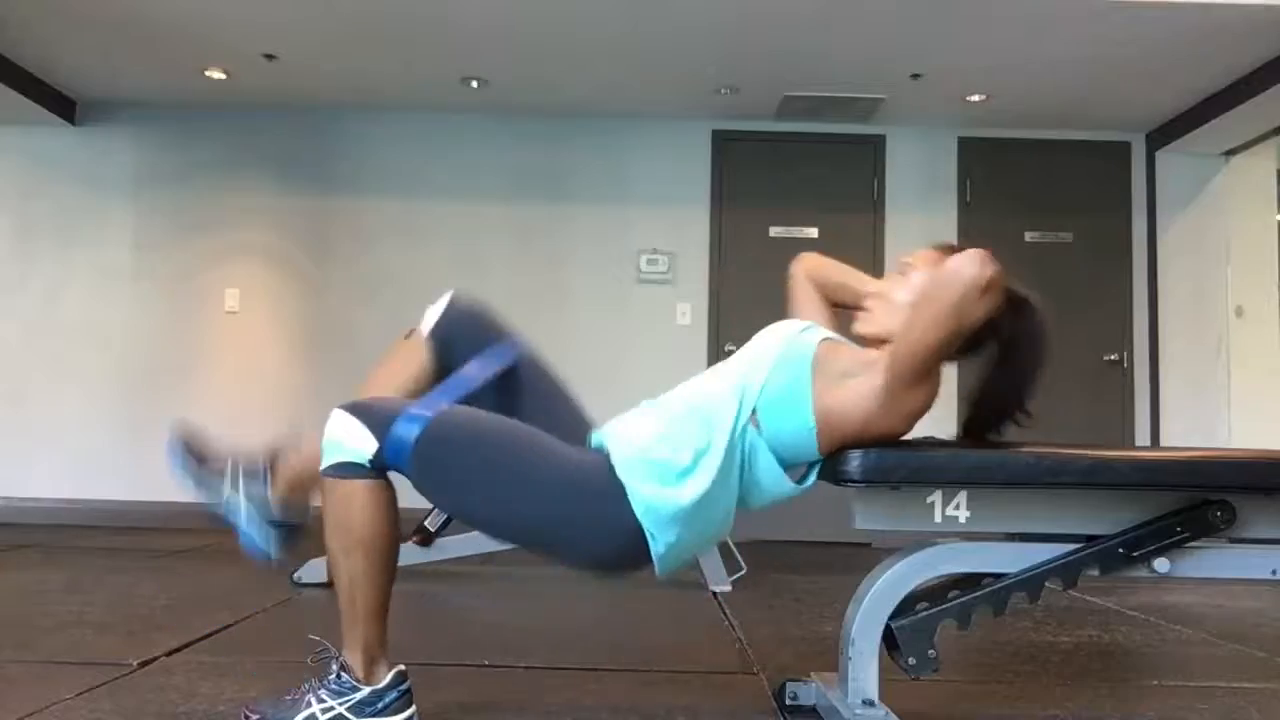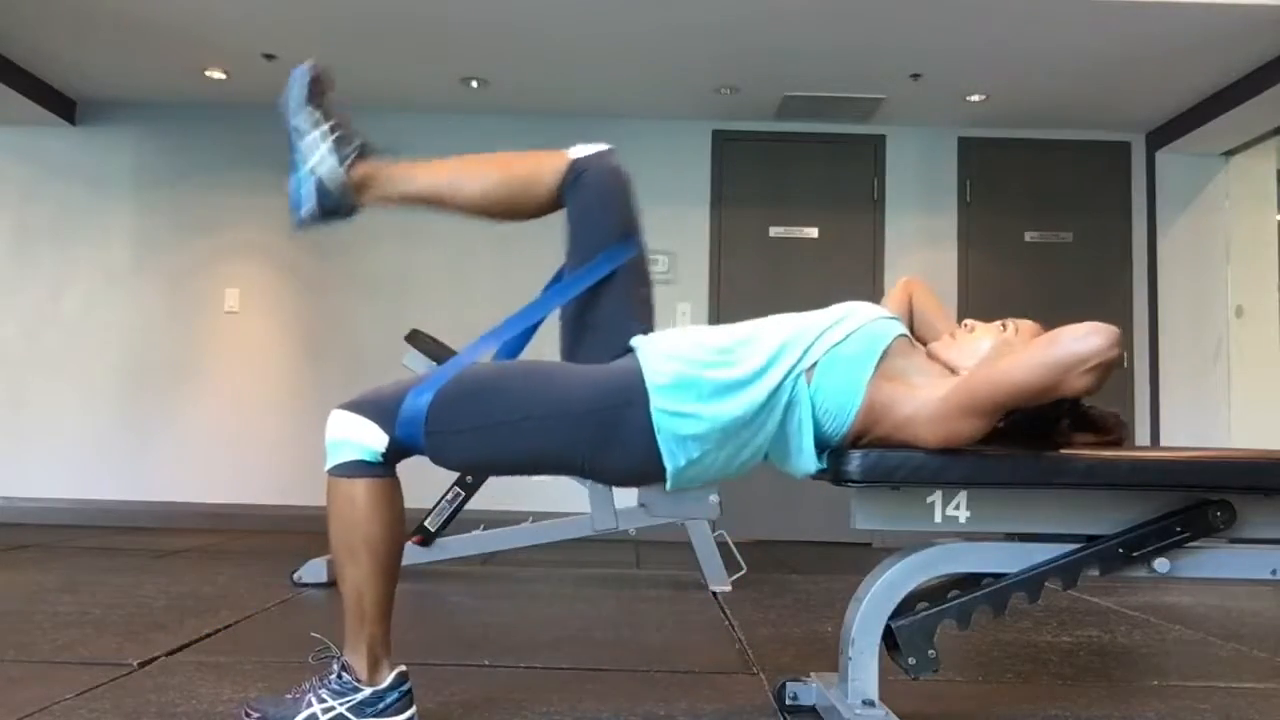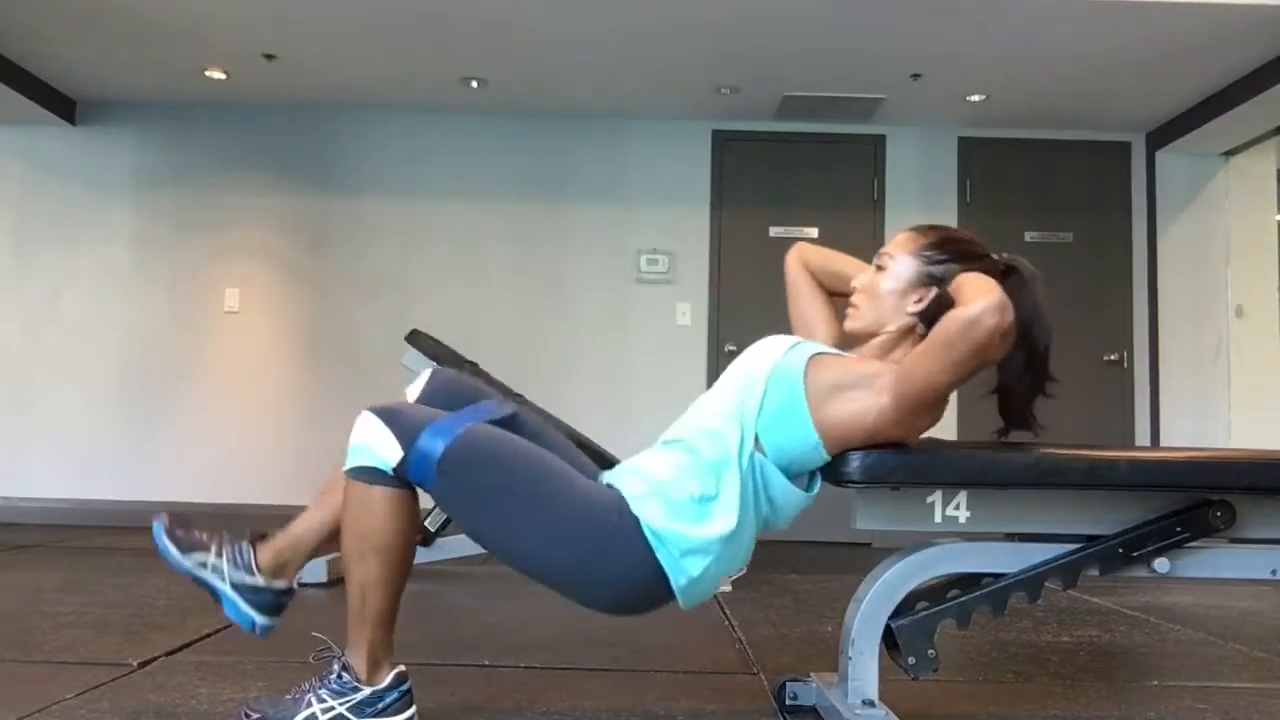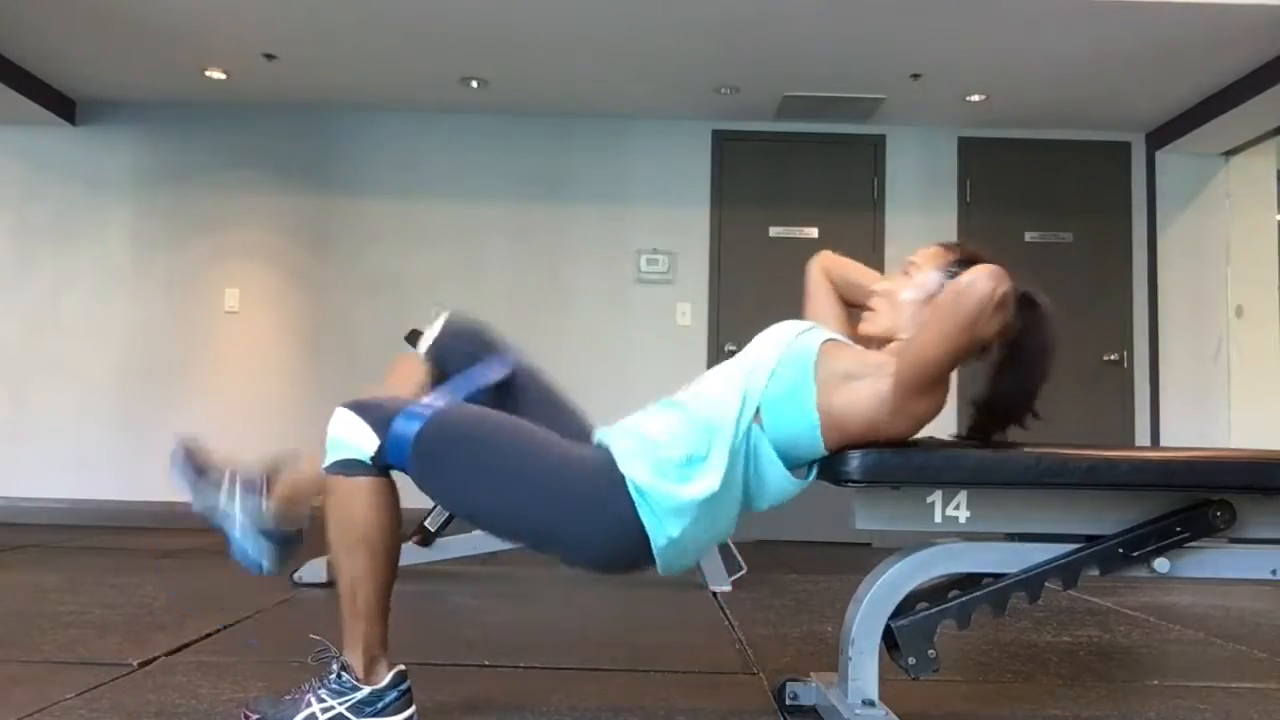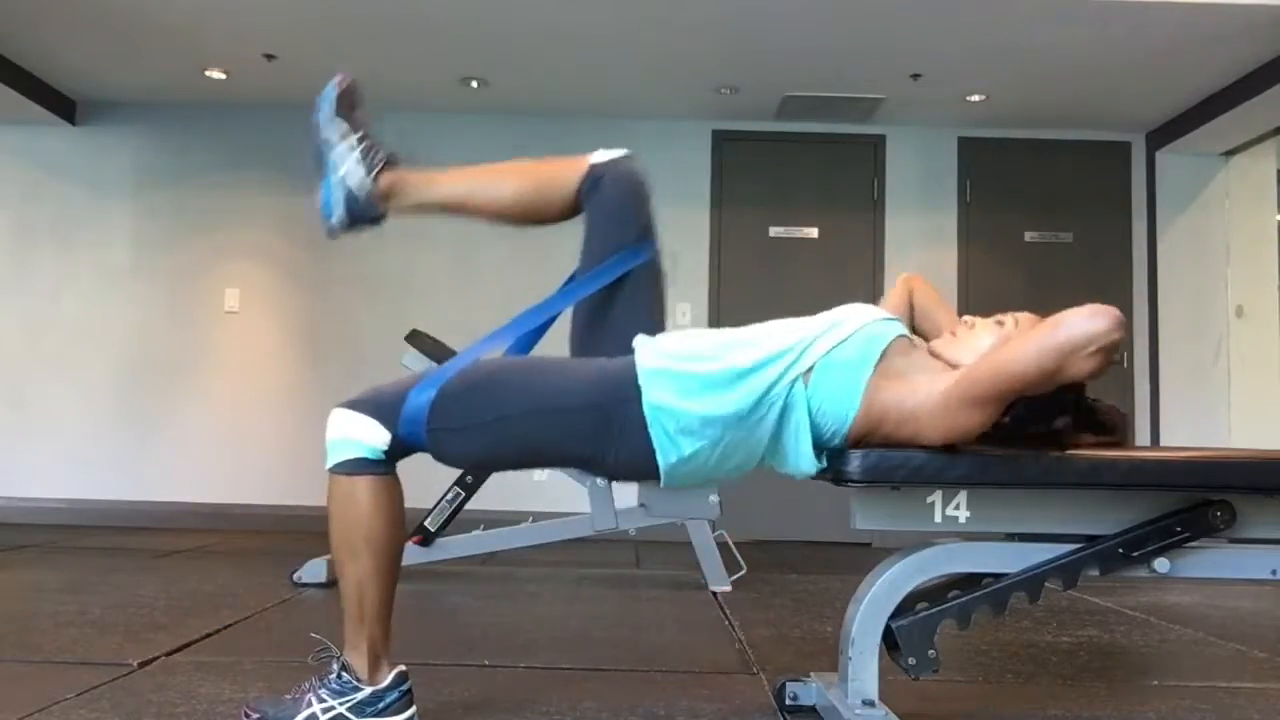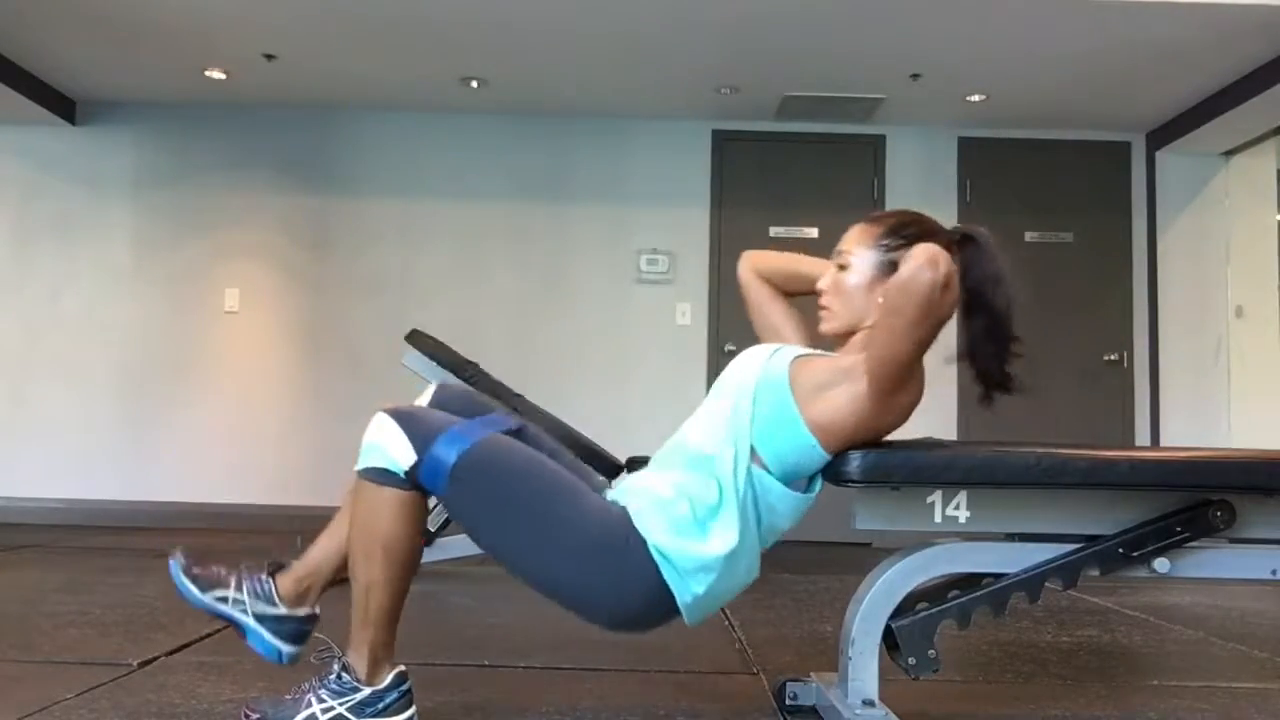
dt=0.7s
person 1, frame 1
left shoulder: (890, 389)
right shoulder: (837, 357)
left elbow: (975, 271)
right elbow: (805, 265)
left wrist: (929, 284)
right wrist: (881, 294)
left hip: (623, 506)
right hip: (610, 461)
left knee: (361, 428)
right knee: (455, 323)
right ankle: (274, 494)
person 1, frame 2
left shoulder: (946, 410)
right shoulder: (914, 360)
left elbow: (1095, 344)
right elbow: (911, 284)
left wrist: (983, 349)
right wrist: (954, 329)
left hip: (639, 413)
right hip: (641, 375)
left knee: (361, 428)
right knee: (593, 174)
right ankle: (351, 178)
person 1, frame 3
left shoulder: (888, 398)
right shoulder: (837, 360)
left elbow: (992, 315)
right elbow: (801, 255)
left wrist: (963, 274)
right wrist: (883, 278)
left hip: (632, 545)
right hip: (624, 502)
left knee: (387, 434)
right knee: (442, 397)
right ankle: (267, 569)
person 1, frame 4
left shoulder: (899, 391)
right shoulder: (851, 359)
left elbow: (991, 286)
right elbow: (822, 263)
left wrist: (933, 290)
right wrist: (886, 296)
left hip: (626, 499)
right hip: (615, 463)
left knee: (361, 428)
right knee: (448, 342)
right ankle: (275, 508)
person 1, frame 5
left shoulder: (951, 403)
right shoulder: (921, 365)
left elbow: (1100, 325)
right elbow: (909, 283)
left wrist: (997, 351)
right wrist: (951, 333)
left hip: (637, 411)
right hip: (644, 374)
left knee: (362, 428)
right knee: (613, 180)
right ankle: (381, 187)
person 1, frame 6
left shoulder: (875, 384)
right shoulder: (819, 365)
left elbow: (933, 269)
right elbow: (752, 265)
left wrist: (899, 272)
right wrist: (843, 271)
left hip: (644, 564)
right hip: (639, 529)
left knee: (401, 438)
right knee: (443, 409)
right ankle: (285, 599)
